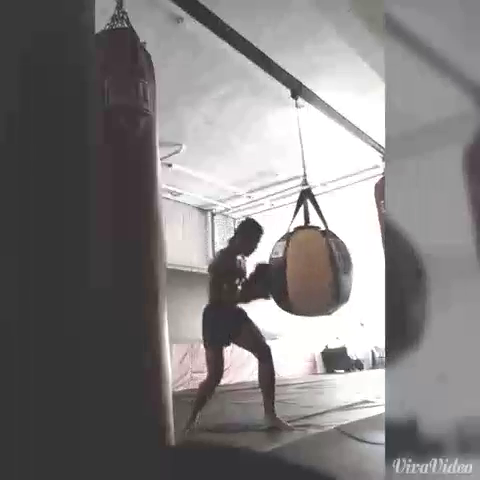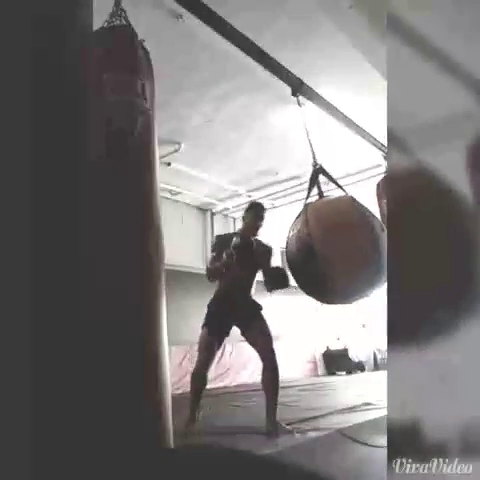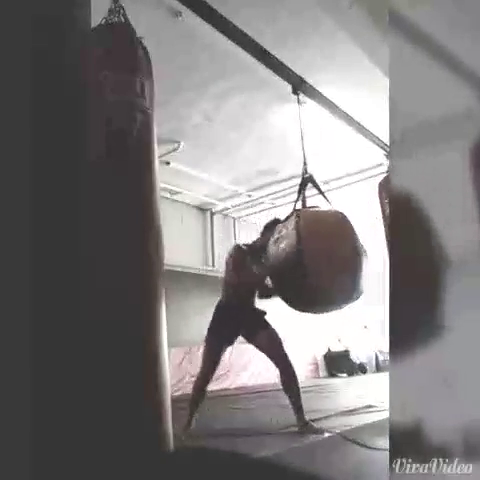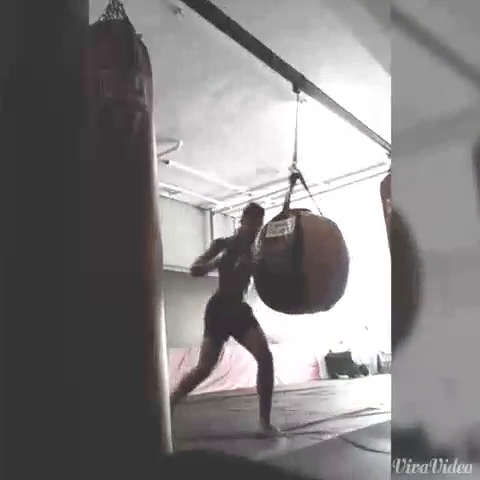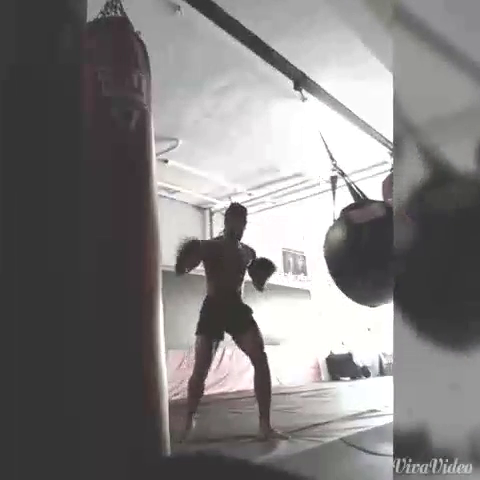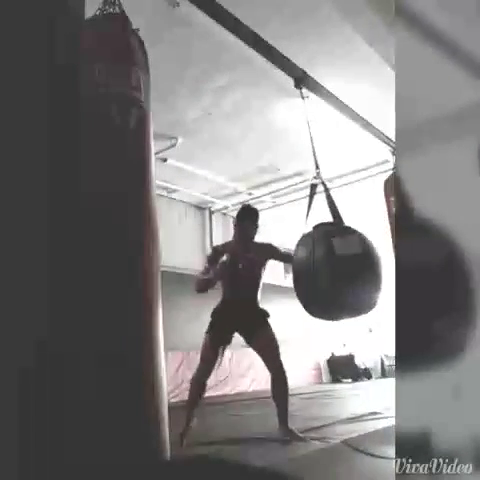
dt=0.7s
person 1, frame 1
left shoulder: (239, 259)
right shoulder: (222, 260)
right elbow: (219, 297)
left wrist: (253, 284)
right wrist: (253, 293)
left hip: (234, 315)
right hip: (215, 317)
left knee: (265, 353)
right knee: (215, 376)
left ankle: (270, 415)
right ankle: (193, 417)
person 1, frame 2
left shoulder: (264, 250)
right shoulder: (223, 241)
right elbow: (211, 275)
right wrist: (229, 257)
left hip: (246, 304)
right hip: (221, 303)
left knee: (270, 358)
right knee: (203, 363)
left ankle: (271, 419)
right ankle: (192, 416)
person 1, frame 3
left shoulder: (266, 260)
right shoulder: (239, 251)
right elbow: (231, 280)
right wrist: (258, 275)
left hip: (250, 314)
right hip: (226, 313)
left knee: (284, 362)
right knee: (206, 372)
left ankle: (301, 420)
right ankle: (189, 420)
person 1, frame 4
left shoulder: (255, 249)
right shoulder: (222, 244)
right elbow: (195, 269)
right wrist: (221, 259)
left hip: (240, 309)
right hip: (219, 306)
left knee: (266, 359)
right knee: (205, 369)
left ankle: (265, 421)
person 1, frame 5
left shoulder: (248, 252)
right shoulder: (207, 246)
left elbow: (259, 287)
right elbow: (180, 270)
left wrist: (263, 275)
right wrist: (184, 256)
left hip: (237, 308)
right hip: (212, 308)
left knee: (261, 361)
right knee: (201, 370)
left ankle: (265, 425)
right ankle: (188, 423)
person 1, frame 6
left shoulder: (264, 249)
right shoulder: (220, 252)
left elbow: (292, 259)
right elbow: (200, 287)
right wrist: (218, 272)
left hip: (252, 311)
right hip: (226, 311)
left knee: (276, 365)
right knee: (203, 370)
left ankle: (284, 426)
right ankle: (186, 426)
